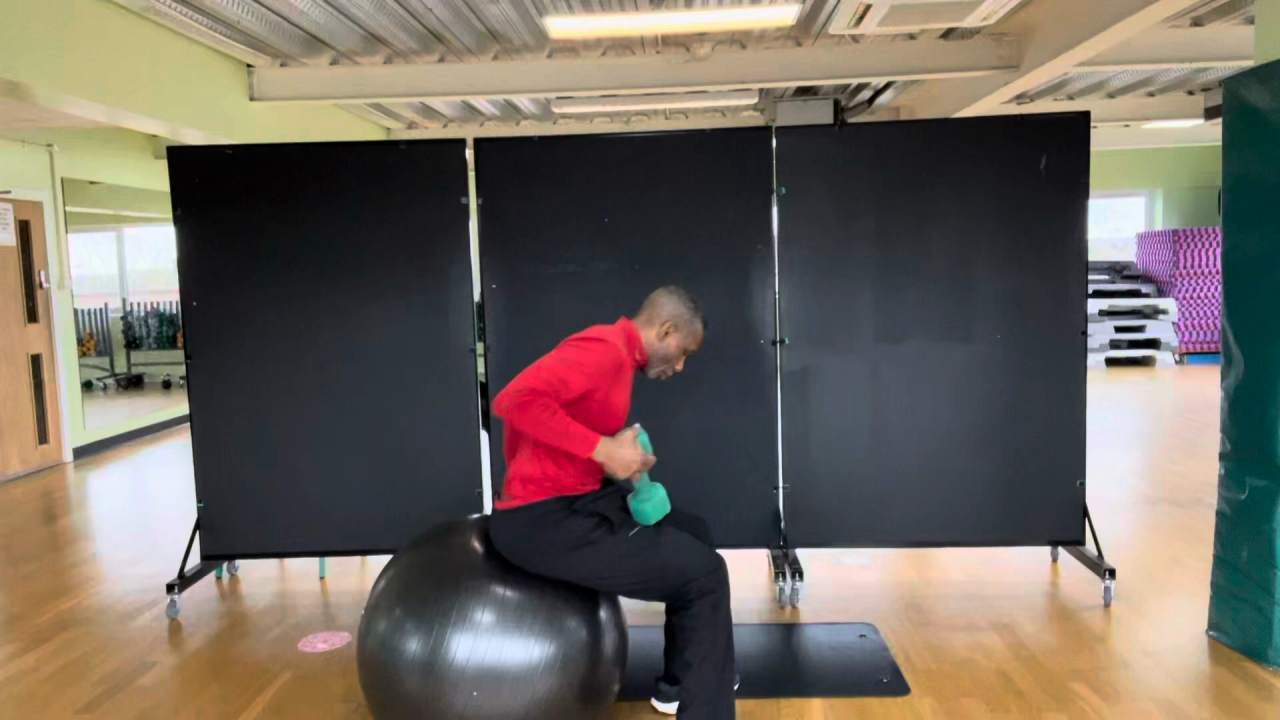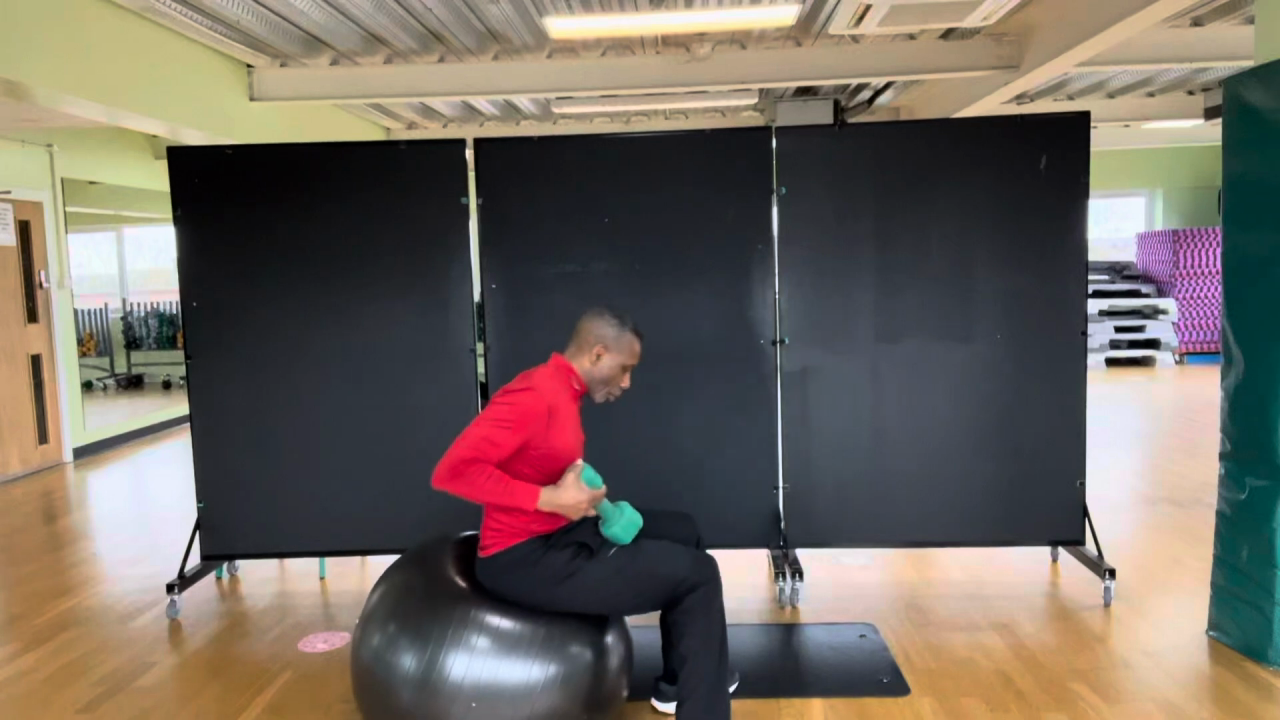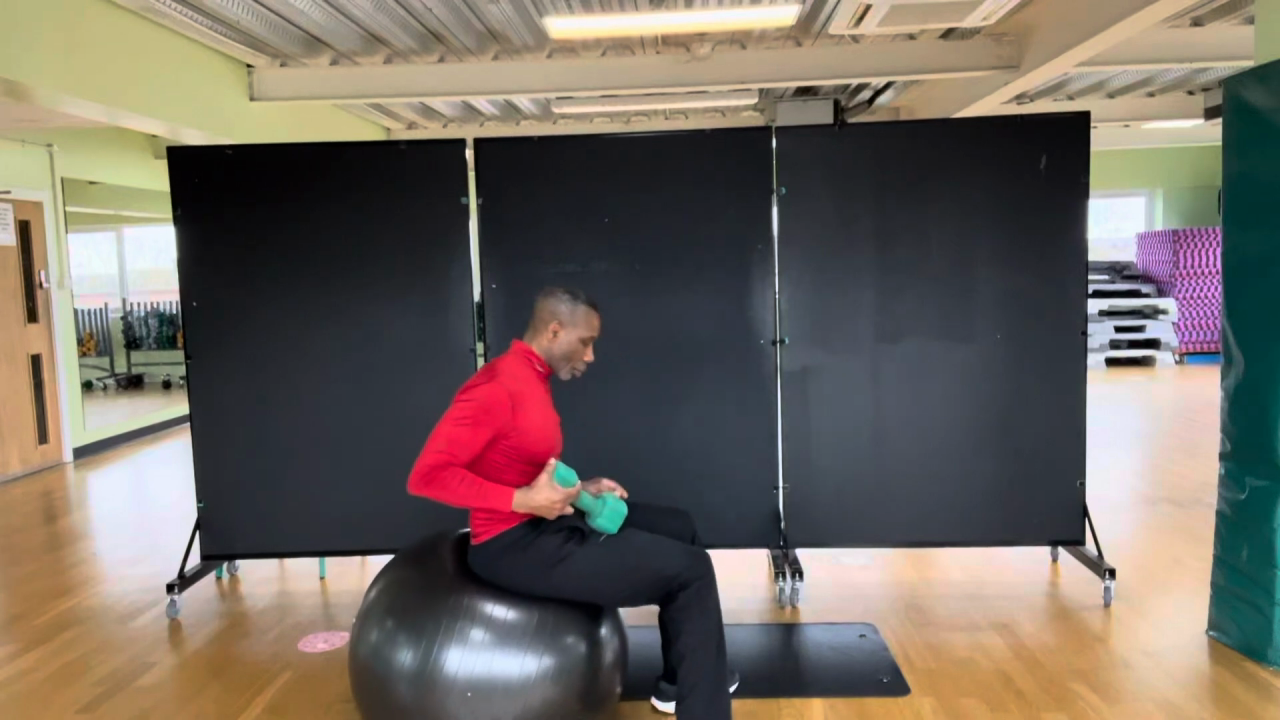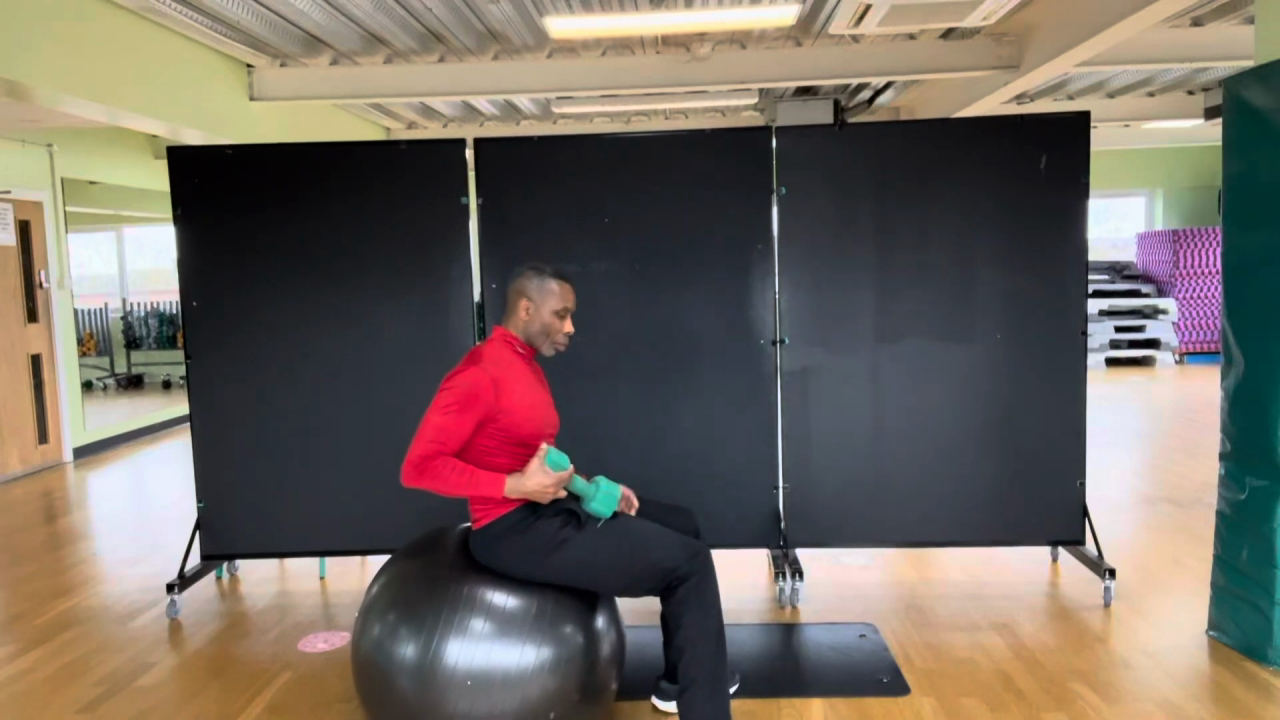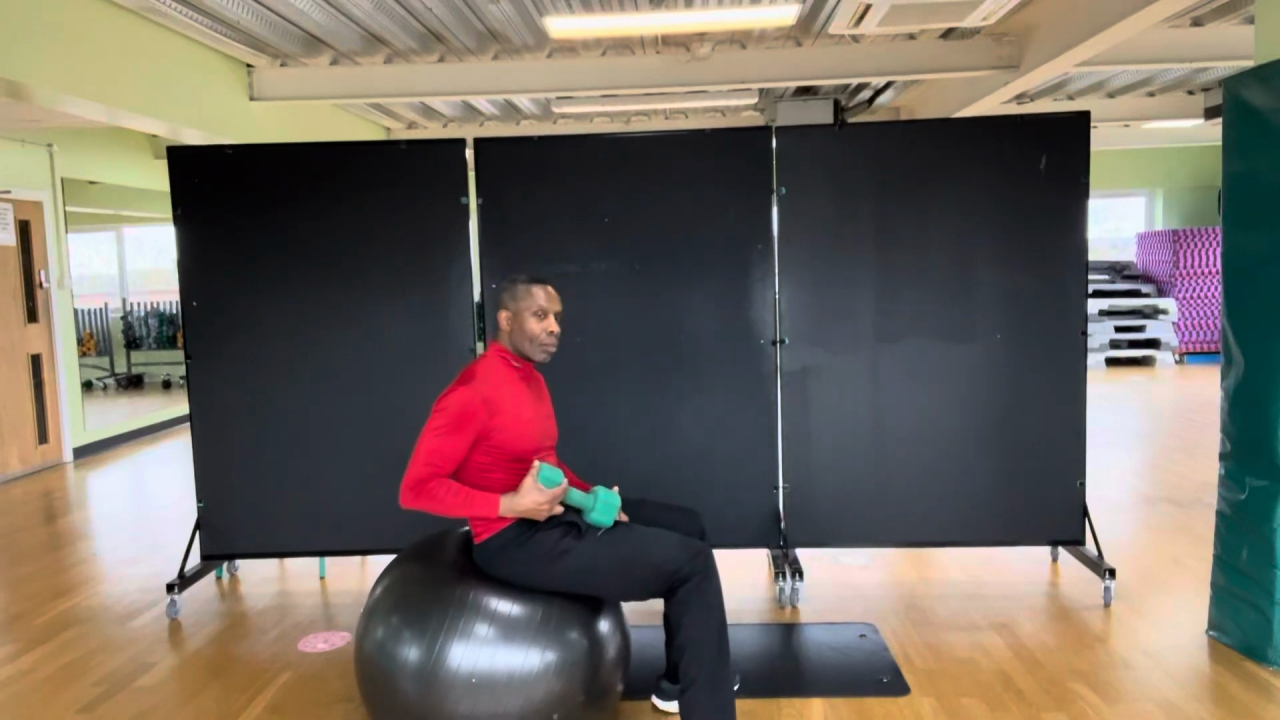
dt=0.2s
person 1, frame 1
left shoulder: (615, 356)
right shoulder: (601, 352)
right elbow: (515, 401)
right wrist: (604, 451)
left hip: (573, 504)
right hip: (542, 524)
left knee: (694, 534)
right knee: (707, 573)
left ankle: (678, 681)
person 1, frame 2
left shoulder: (560, 393)
right shoulder: (537, 397)
right elbow: (453, 469)
left wrist: (580, 503)
right wrist: (549, 499)
left hip: (556, 534)
right hip: (525, 560)
left knee: (681, 533)
right knee: (697, 574)
left ankle: (678, 682)
person 1, frame 3
left shoulder: (531, 381)
right shoulder: (499, 388)
right elbow: (427, 476)
left wrist: (582, 490)
right wrist: (524, 500)
left hip: (545, 522)
right hip: (516, 546)
left knee: (678, 529)
right knee: (691, 570)
left ankle: (681, 680)
person 1, frame 4
left shoulder: (526, 367)
right shoulder: (480, 374)
right elbow: (419, 467)
right wrist: (516, 486)
left hip: (550, 508)
right hip: (516, 530)
left knee: (681, 525)
right knee: (689, 562)
left ankle: (679, 679)
person 1, frame 5
left shoulder: (532, 380)
right shoulder: (473, 392)
right elbow: (416, 488)
right wrist: (511, 504)
left hip: (557, 515)
right hip: (518, 541)
left knee: (687, 526)
right knee: (692, 563)
left ankle: (680, 680)
